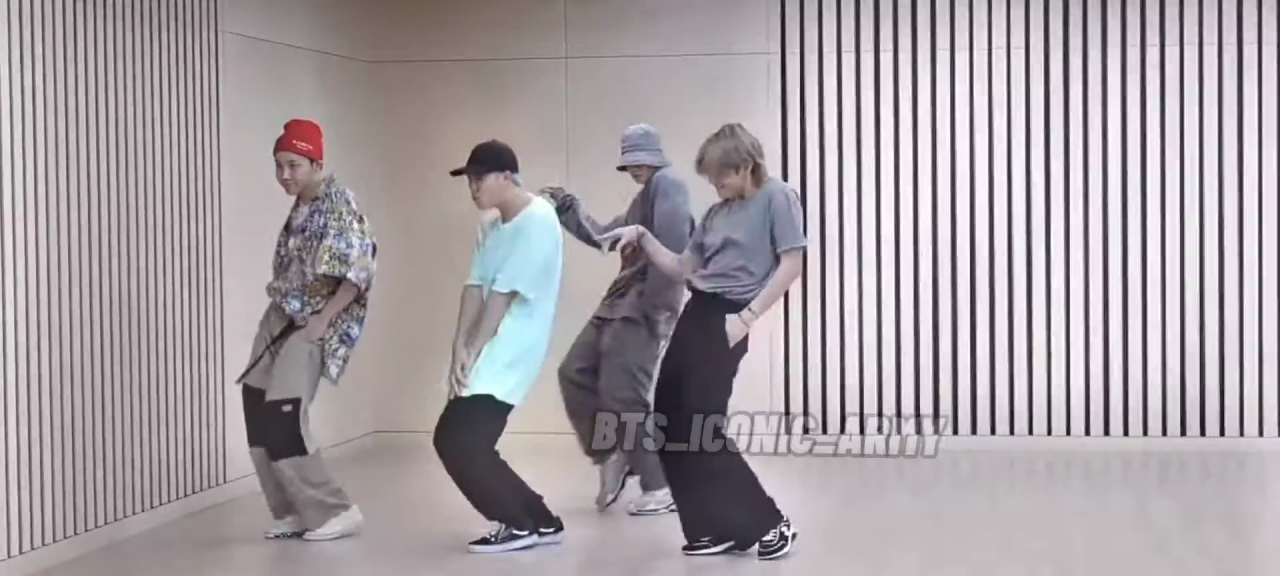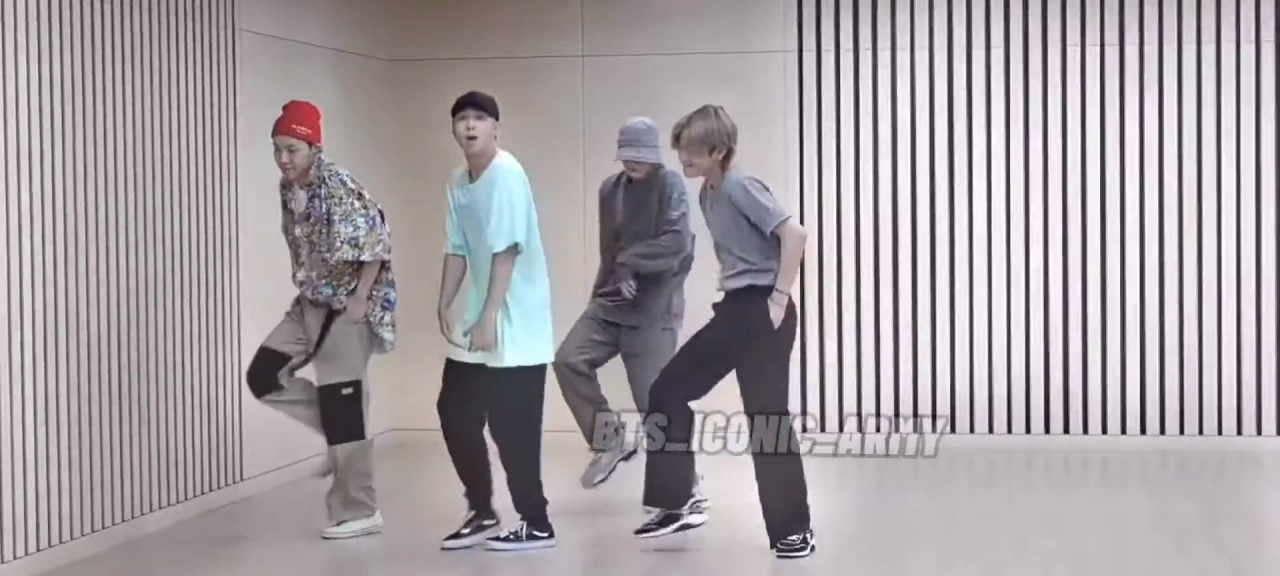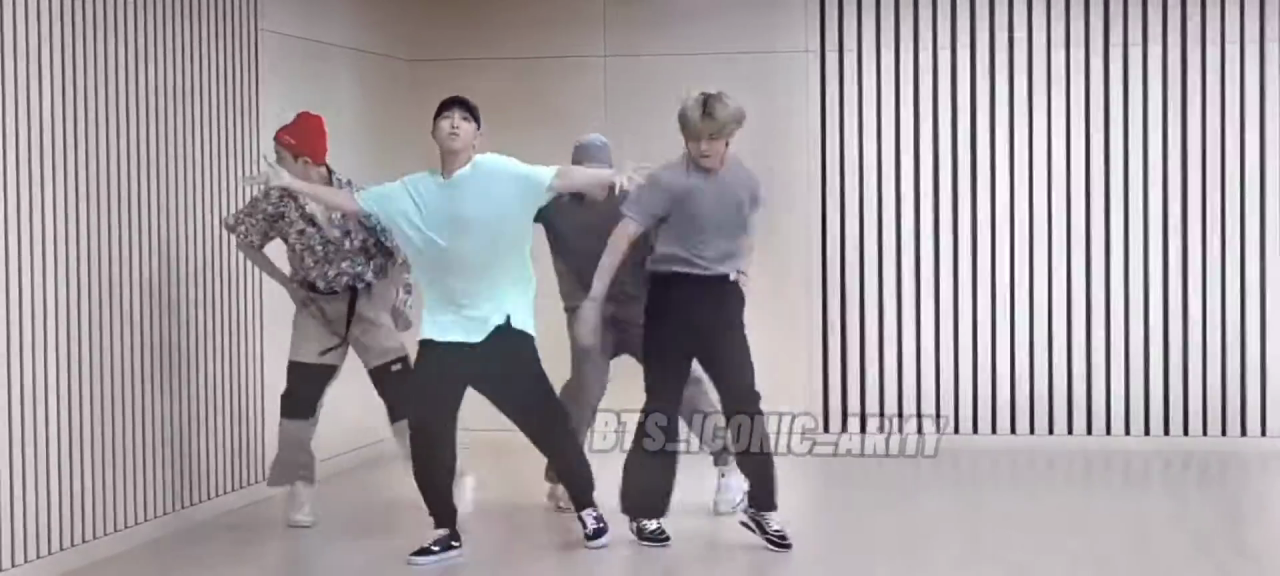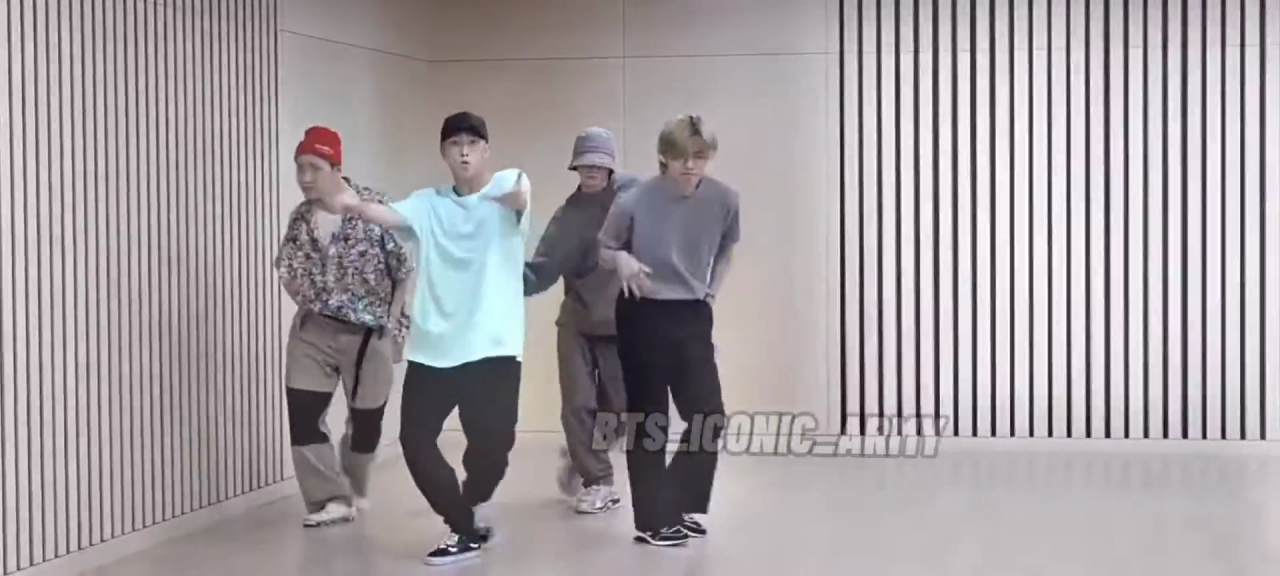
dt=0.4s
person 1, frame 1
left shoulder: (538, 222)
right shoulder: (494, 227)
left elbow: (504, 295)
right elbow: (475, 286)
left wrist: (471, 354)
right wrist: (459, 345)
left hip: (507, 353)
right hip: (486, 354)
left knee: (457, 440)
right knee: (468, 444)
left ankle: (521, 523)
right ankle: (539, 520)
person 1, frame 2
left shoulder: (506, 174)
right shoulder: (458, 183)
left elbow: (505, 251)
right elbow: (456, 250)
left wrist: (489, 317)
right wrist: (445, 306)
left hip: (517, 320)
right hip: (482, 317)
left knee: (513, 424)
right knee: (455, 412)
left ankle: (536, 523)
right ankle: (481, 510)
person 1, frame 3
left shoulder: (500, 171)
right shoulder: (412, 190)
left elbow: (557, 178)
right elbow: (353, 202)
left wrist: (604, 176)
right wrist: (290, 184)
left hip: (502, 318)
right hip: (444, 327)
left knee: (543, 415)
right knee: (427, 426)
left ankle: (585, 504)
right ankle: (445, 528)
person 1, frame 4
left shoulder: (507, 182)
right shoulder: (429, 203)
left elbow: (519, 197)
right elbow: (389, 216)
left wrist: (516, 195)
right wrist: (350, 202)
left hip: (492, 345)
right hip: (433, 347)
left knee: (492, 442)
right knee: (415, 441)
left ankle: (472, 506)
right ankle: (464, 530)
person 2, frame 1
left shoulder: (779, 196)
right shoulder: (717, 211)
left elbow: (791, 264)
right elbow: (682, 267)
left wrist: (747, 317)
right wrist: (641, 234)
left hip: (724, 322)
right hip: (696, 316)
left knee: (700, 430)
right knee: (669, 426)
left ankle: (769, 524)
right ankle: (719, 528)
person 2, frame 2
left shoulder: (739, 187)
right shoulder: (708, 194)
left elbow: (794, 234)
left wrist: (780, 297)
left hip: (762, 312)
right hip: (735, 309)
left knee: (767, 418)
right knee: (668, 393)
left ankle: (794, 528)
right ankle: (676, 503)
person 2, frame 3
left shoulder: (743, 177)
right shoulder: (670, 179)
right elbow: (623, 236)
left wrist: (738, 271)
right wrist: (594, 299)
left hip: (719, 298)
right hip: (670, 295)
left knee: (743, 402)
right knee: (662, 404)
left ankle: (762, 508)
right ankle: (646, 512)
person 2, frame 4
left shoulder: (724, 199)
right shoulder: (636, 202)
right elbow: (606, 249)
left wrist: (710, 294)
right wrist: (621, 261)
left hip: (693, 315)
right hip: (644, 316)
left knee: (707, 414)
right knee: (650, 416)
left ankle: (680, 502)
right ankle: (654, 519)
person 3, frame 1
left shoulder: (338, 202)
right shoulder: (299, 204)
left elbow: (358, 269)
left wrist: (325, 319)
right wrist: (283, 307)
left hip: (311, 327)
right hip: (278, 320)
left knee: (281, 424)
right knee: (259, 417)
left ankle: (337, 510)
right ankle: (294, 512)
person 3, frame 2
left shoulder: (336, 183)
right shoulder: (288, 186)
left elbow: (374, 242)
left wrist: (361, 301)
right wrist: (305, 283)
left hip: (346, 307)
right hip: (310, 304)
left knee: (343, 403)
right knee: (263, 375)
left ankle: (359, 512)
right ankle: (339, 448)
person 3, frame 3
left shoulder: (355, 196)
right shoulder: (276, 199)
left elbow: (401, 244)
right elbow: (246, 239)
left wrist: (388, 290)
right wrist: (287, 282)
left hip: (366, 299)
right hip: (316, 304)
left knee: (398, 387)
right knee: (299, 394)
right ankle: (299, 487)
person 3, frame 4
left shoulder: (372, 206)
right shoulder: (301, 218)
left elbow: (406, 266)
right elbow: (290, 272)
left wrist: (393, 320)
right wrist: (303, 305)
left hip: (368, 331)
right hip: (315, 329)
left knee: (367, 422)
right knee: (302, 415)
left ankle: (354, 485)
right ankle: (334, 499)
person 4, frame 1
left shoulder: (666, 184)
right shoulder: (645, 195)
left elbow: (673, 247)
right elbow: (608, 238)
left wrist: (660, 299)
right wrist: (569, 209)
left hip: (645, 305)
right hip: (619, 302)
left knee: (625, 395)
right knee: (574, 374)
left ankle: (661, 486)
right ankle: (611, 458)
person 4, frame 2
left shoulder: (670, 185)
right shoulder: (611, 188)
left elbow: (678, 242)
left wrist: (631, 264)
right wrist: (602, 290)
left hip: (655, 308)
right hip: (611, 301)
left knee: (655, 397)
right knee: (568, 361)
right ankle: (609, 442)
person 4, frame 3
right shoulder: (558, 203)
left hip: (640, 312)
left knee: (684, 385)
right knee: (583, 391)
left ankle: (728, 466)
right ankle: (563, 477)
person 4, frame 4
left shoulder: (633, 191)
right shoulder: (567, 216)
right elbow: (541, 272)
right hip: (578, 321)
left knee: (616, 410)
right knee: (578, 406)
left ankle: (578, 462)
right ankle: (598, 482)
